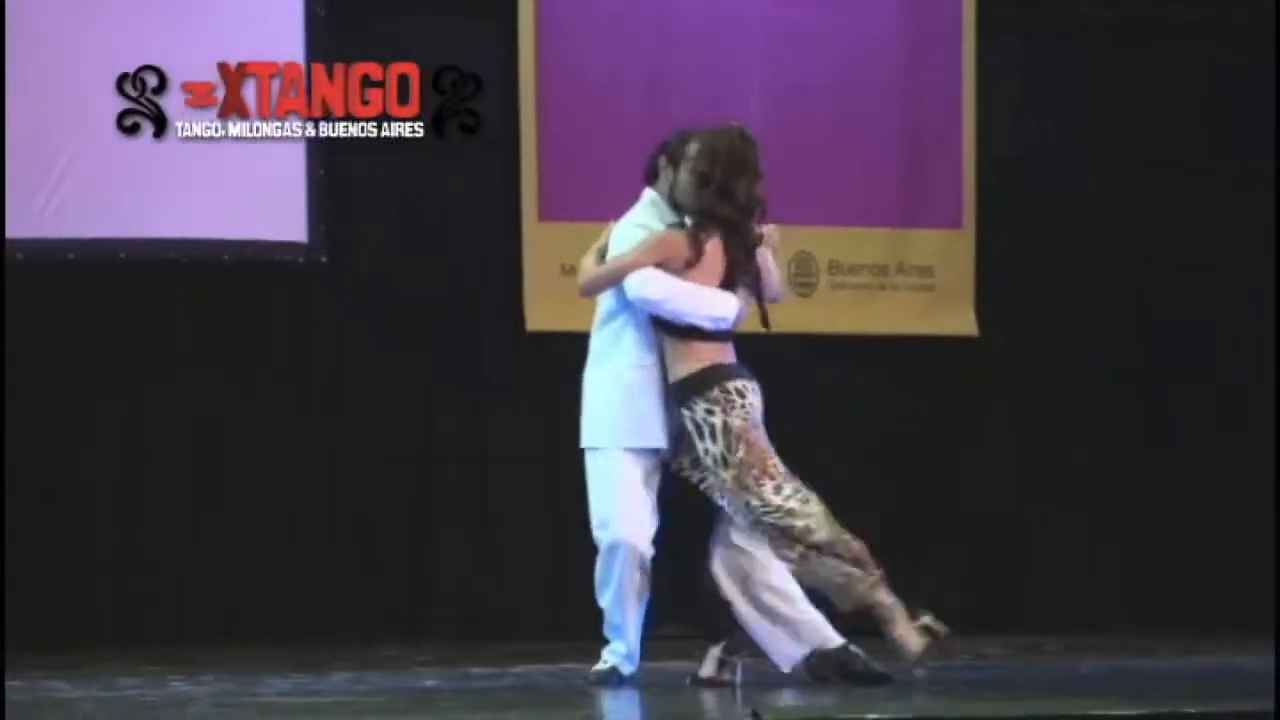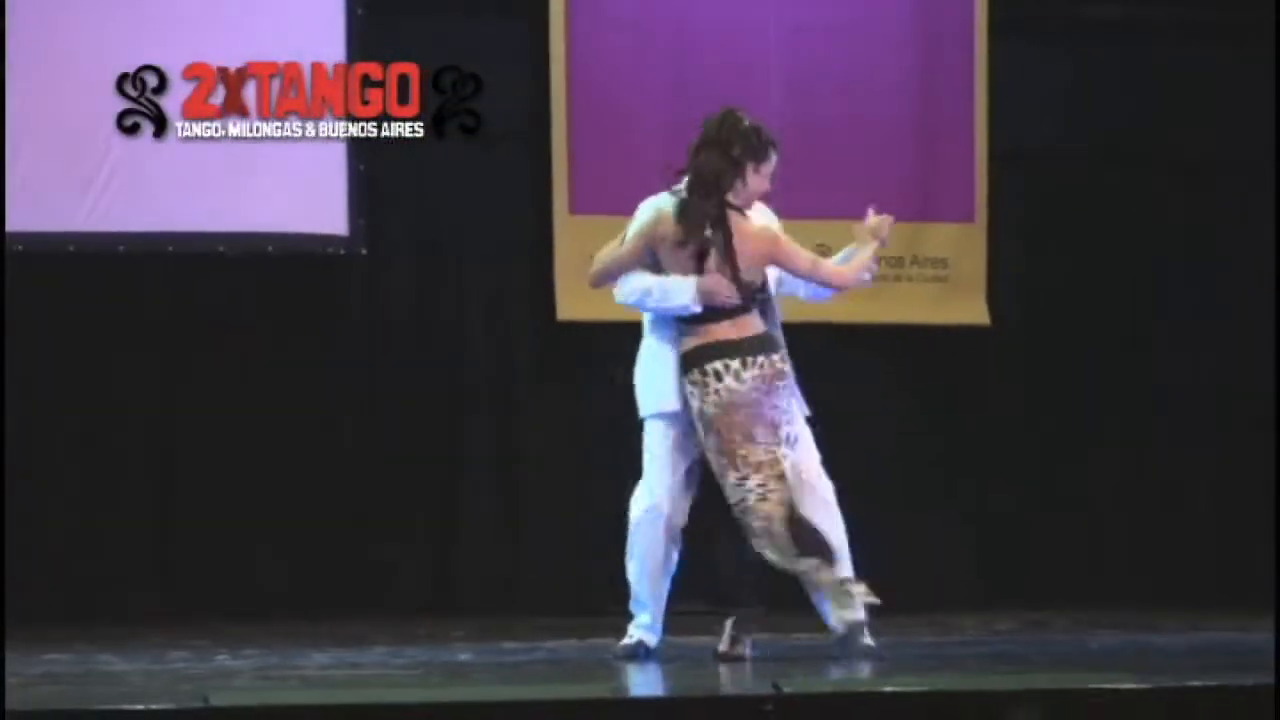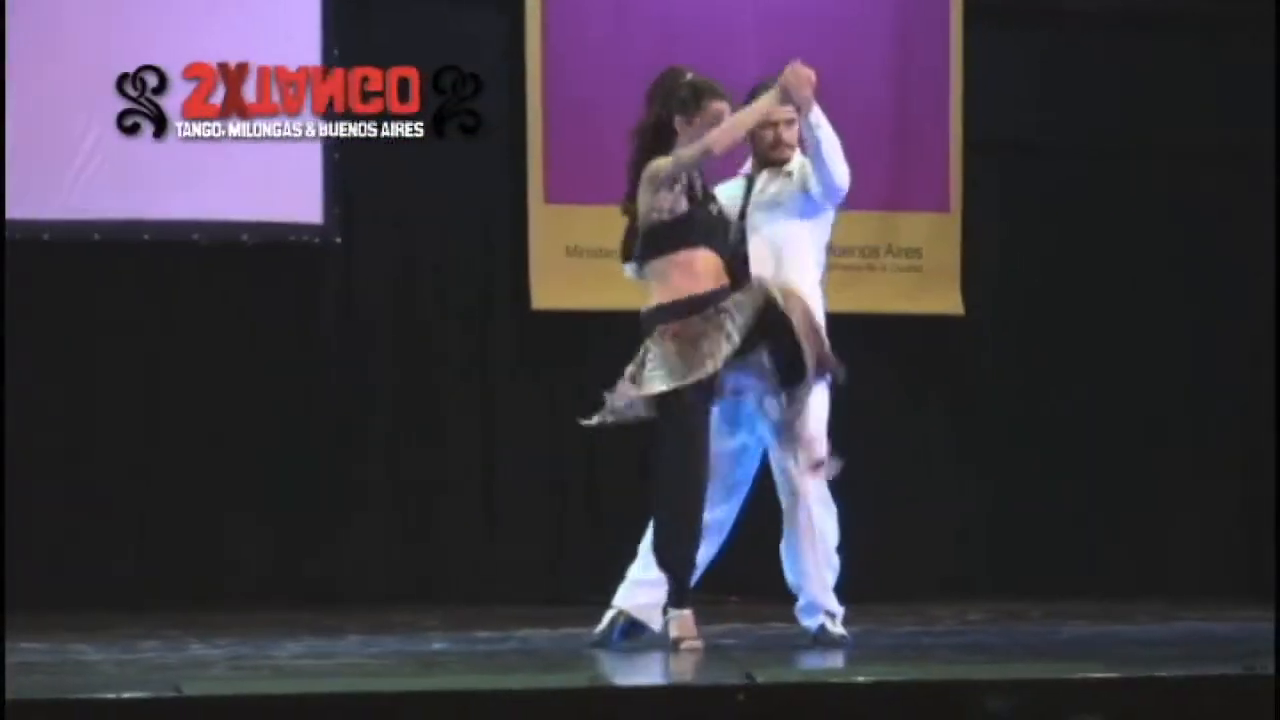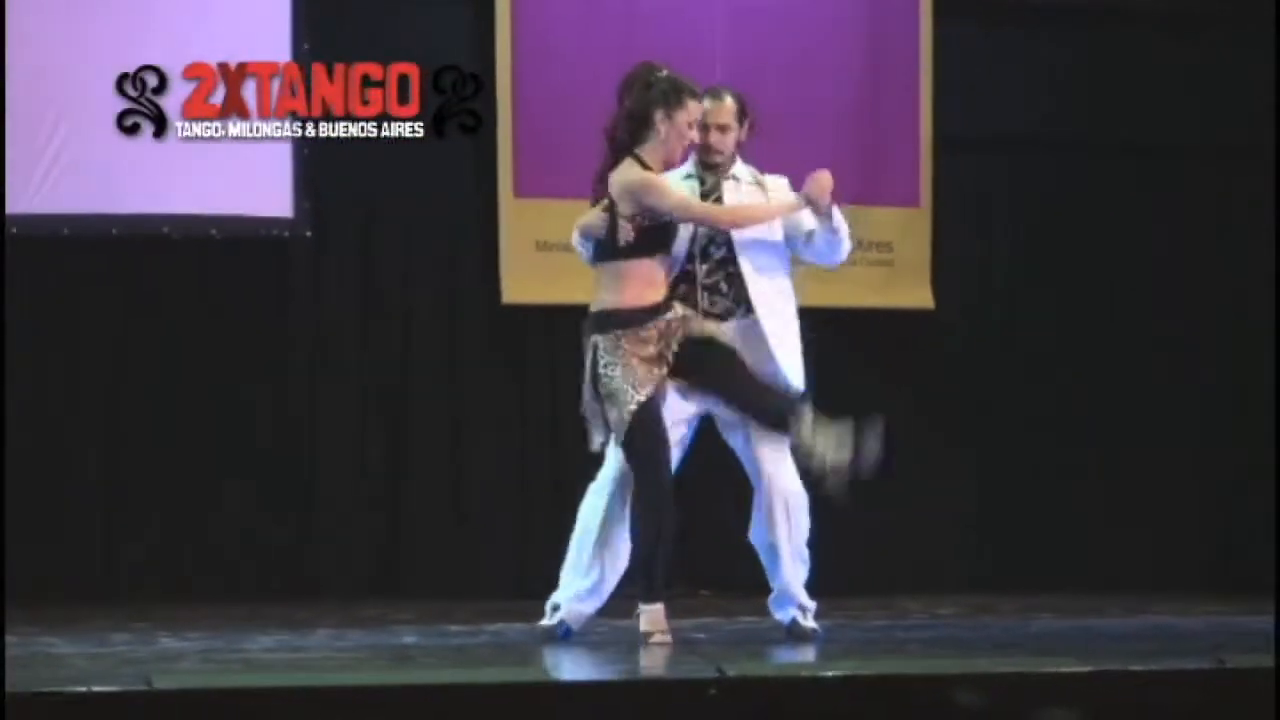
dt=0.5s
person 1, frame 1
left shoulder: (672, 245)
right shoulder: (746, 251)
left elbow: (588, 283)
right elbow: (771, 285)
left wrist: (598, 250)
left hip: (710, 405)
right hip: (728, 394)
left knee: (789, 516)
left ankle: (889, 612)
person 1, frame 2
left shoulder: (663, 225)
right shoulder: (758, 236)
left elbow: (598, 275)
right elbow: (840, 278)
left wrist: (627, 240)
right wrist: (873, 240)
left hip: (710, 380)
right hip: (764, 368)
left knee: (757, 502)
right knee: (774, 495)
person 1, frame 3
left shoulder: (697, 190)
right shoulder: (659, 174)
right elbow: (713, 147)
right wrist: (777, 95)
left hip: (718, 325)
right hip: (675, 333)
left knee: (778, 312)
right knee: (683, 476)
left ankle: (794, 433)
right ankle: (679, 611)
person 1, frame 4
left shoulder: (641, 182)
right shoulder: (635, 180)
left elbow: (586, 229)
right elbow: (719, 219)
right wrist: (800, 201)
left hip: (662, 326)
right hip: (622, 340)
right knee: (651, 474)
right ankle: (651, 608)
person 2, frame 1
right shoulder: (636, 229)
right elbow: (648, 289)
right wrist: (726, 308)
right hip: (627, 411)
right knee: (627, 537)
left ankle: (813, 642)
right ankle: (621, 653)
person 2, frame 2
left shoulder: (759, 219)
right shoulder: (663, 212)
left elbow: (802, 281)
right elbow: (628, 284)
left wrist: (860, 253)
right wrist: (694, 290)
right hip: (684, 382)
left knee: (810, 491)
right knee: (661, 505)
right ankle: (645, 627)
person 2, frame 3
left shoulder: (809, 183)
right shoulder: (725, 196)
left elbow: (836, 177)
left wrist: (810, 108)
left knee: (804, 488)
right knee: (706, 489)
left ankle: (822, 613)
right ankle: (640, 603)
person 2, frame 4
left shoulder: (772, 191)
left elbow: (829, 252)
right elbow: (589, 239)
left wrist: (826, 213)
right wrist: (596, 230)
left hip: (748, 359)
left knee: (780, 486)
right knee: (623, 478)
left ankle: (793, 605)
right ankle: (569, 605)
